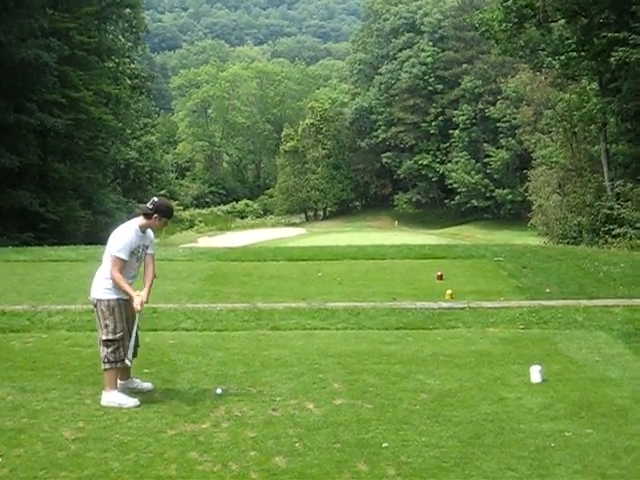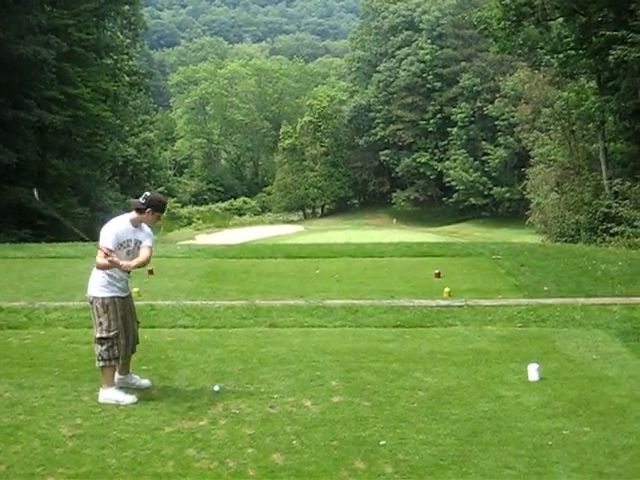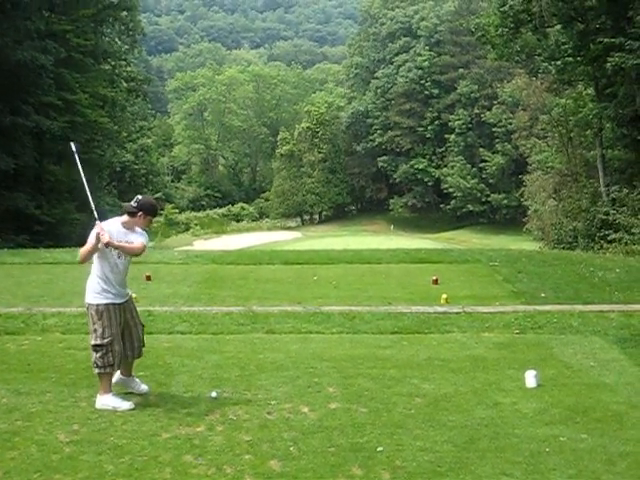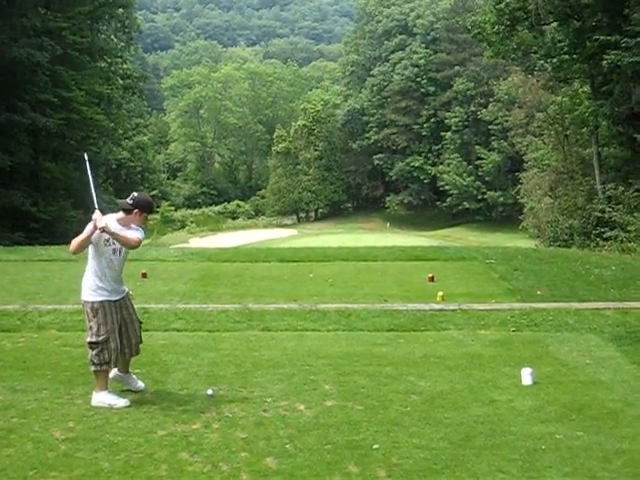
dt=0.2s
person 1, frame 1
left shoulder: (148, 235)
right shoulder: (126, 235)
left elbow: (149, 266)
right elbow: (115, 274)
left wrist: (144, 293)
right wrist: (133, 296)
left hip: (122, 293)
right hip: (108, 293)
left knee: (128, 338)
right knee: (114, 340)
left ankle: (125, 379)
right ankle: (110, 392)
person 1, frame 2
left shoulder: (145, 232)
right shoulder: (114, 227)
left elbow: (145, 257)
right elbow: (99, 262)
left wrist: (127, 264)
right wrist: (111, 262)
left hip: (122, 290)
right hip: (104, 291)
left knee: (128, 334)
right knee: (110, 338)
left ankle: (123, 375)
right ankle: (107, 390)
person 1, frame 3
left shoulder: (140, 234)
right shoulder: (105, 227)
left elbow: (137, 250)
right elbow: (81, 258)
left wrist: (113, 244)
right wrist: (96, 242)
left hip: (122, 295)
right hip: (100, 298)
left knee: (133, 337)
right knee: (107, 345)
left ankle: (125, 376)
right ankle: (104, 395)
person 1, frame 4
left shoulder: (135, 230)
right shoulder: (99, 221)
left elbow: (133, 243)
right elbow: (74, 249)
left wrist: (109, 231)
right wrist: (93, 230)
left hip: (119, 292)
right hip: (96, 295)
left knee: (131, 334)
right knee: (103, 342)
left ankle: (122, 372)
right ankle: (100, 393)
